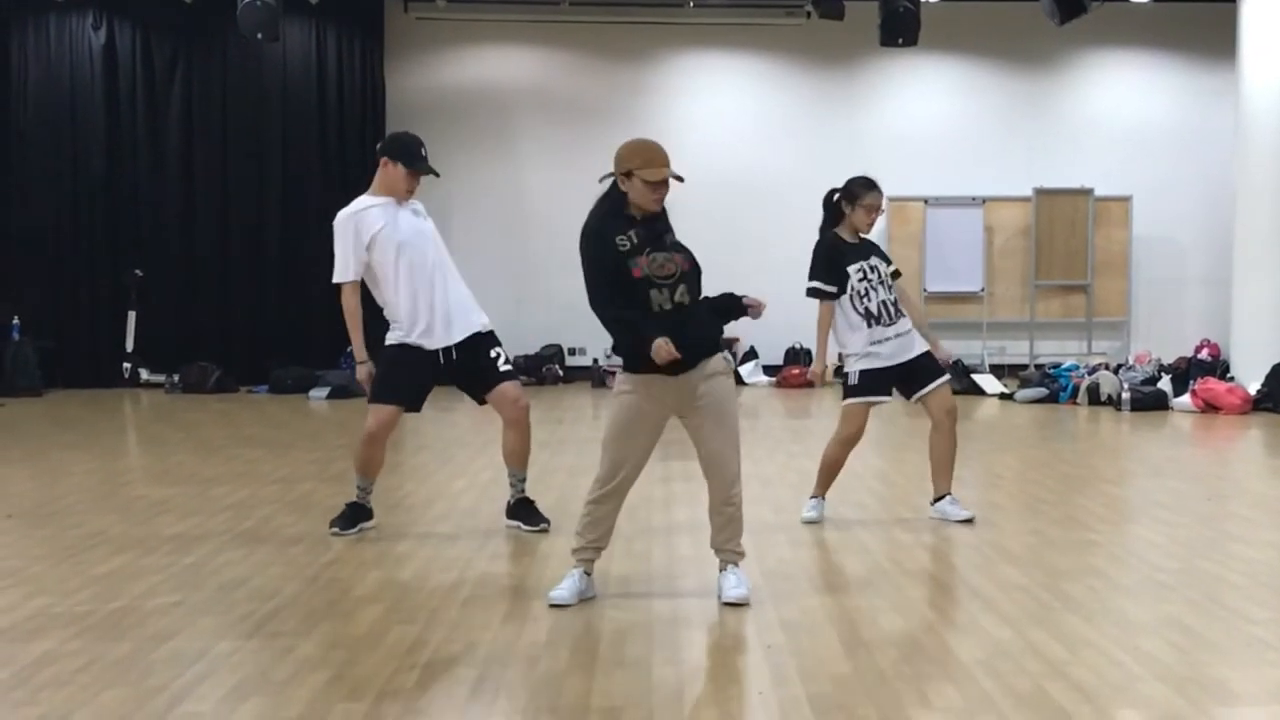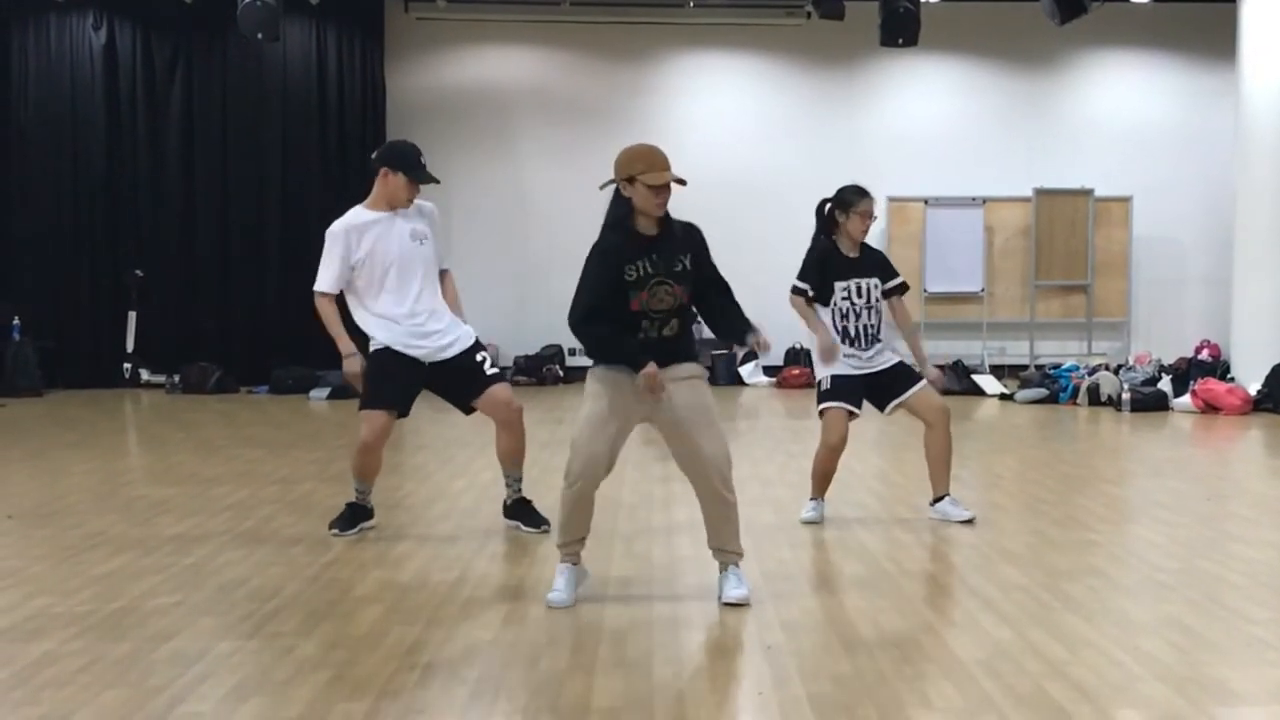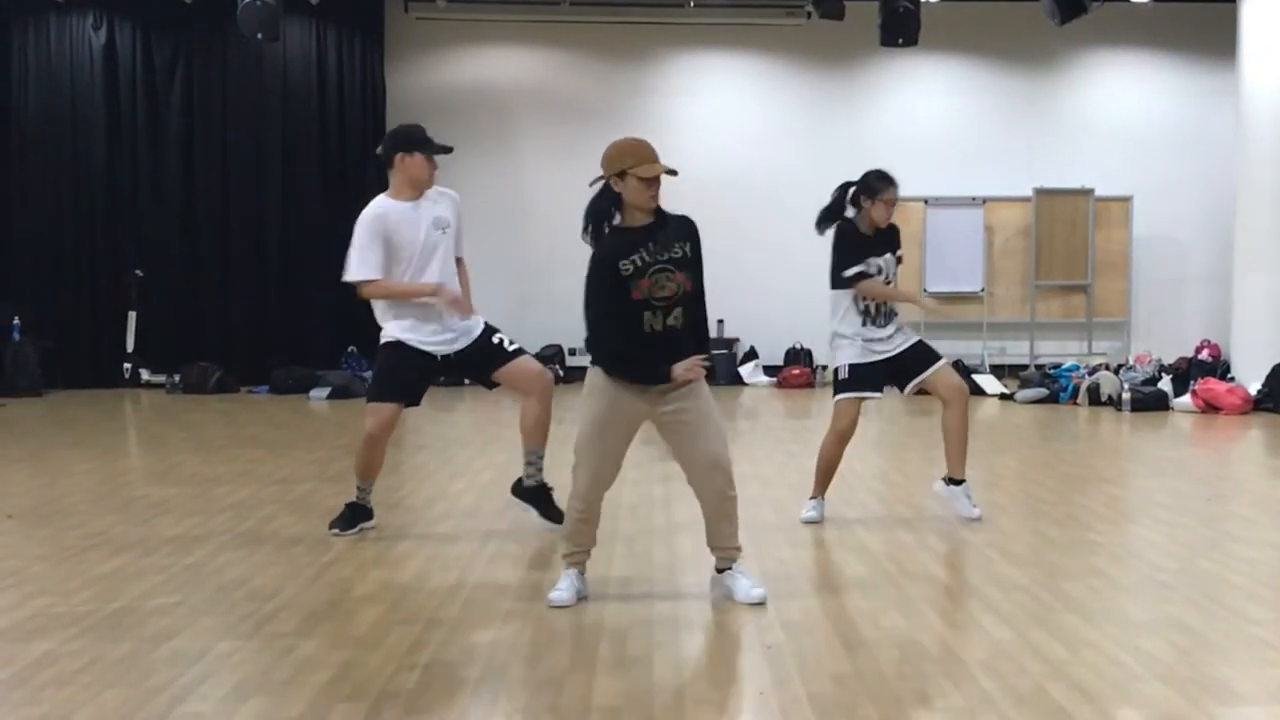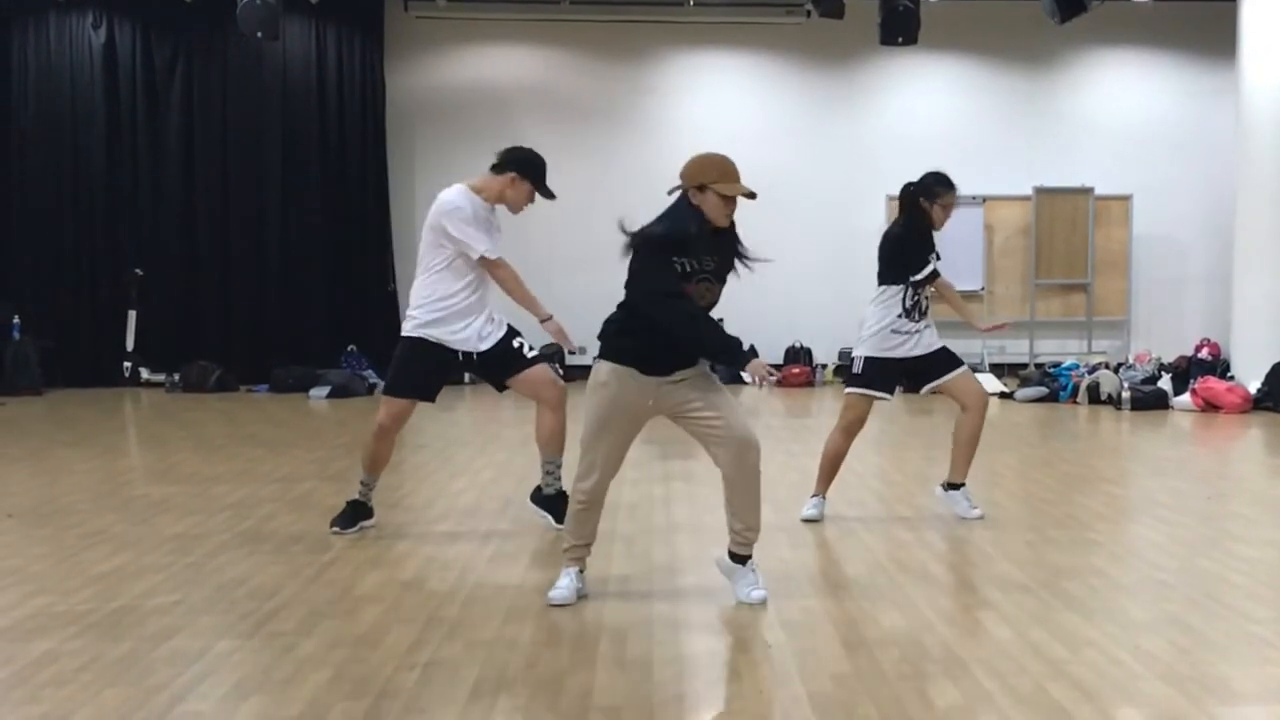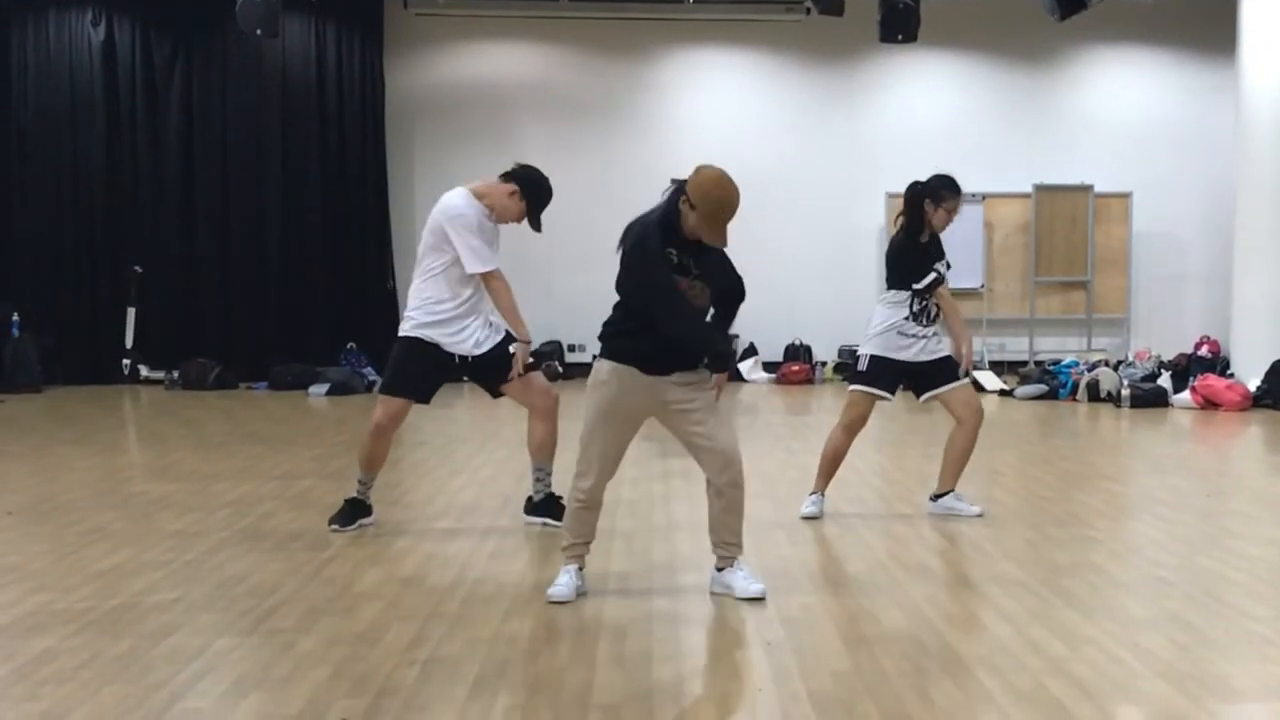
dt=0.3s
person 1, frame 1
left shoulder: (666, 232)
right shoulder: (602, 229)
right elbow: (606, 302)
left wrist: (737, 305)
right wrist: (648, 338)
left hip: (707, 368)
right hip: (643, 376)
left knee: (724, 471)
right knee: (613, 475)
left ankle: (730, 564)
right ankle: (582, 569)
person 1, frame 2
left shoulder: (687, 239)
right shoulder: (611, 249)
left elbow: (713, 299)
right elbow: (584, 320)
left wrist: (745, 332)
right wrist: (636, 361)
left hip: (679, 373)
right hip: (615, 373)
left knee: (714, 470)
right knee: (582, 469)
left ankle: (729, 565)
right ankle: (569, 565)
person 1, frame 3
left shoulder: (684, 230)
right shoulder: (609, 249)
right elbow: (603, 333)
left wrist: (695, 362)
right wrist: (663, 368)
left hip: (681, 377)
right hip: (617, 379)
left knee: (715, 470)
right knee: (589, 481)
left ankle: (726, 566)
right ankle: (573, 570)
person 1, frame 4
left shoulder: (722, 240)
right shoulder: (656, 242)
right elbow: (678, 315)
right wrist: (740, 357)
left hip: (687, 373)
right hip: (625, 372)
left knee: (743, 445)
right knee: (593, 474)
left ankle: (740, 556)
right ankle: (573, 568)
person 1, frame 5
left shoulder: (710, 248)
right shoulder: (646, 236)
left elbow: (731, 295)
right elbow: (668, 308)
left wrist: (718, 354)
right wrist: (718, 354)
left hip: (687, 375)
right hip: (624, 371)
left knee: (727, 462)
right knee: (592, 473)
left ankle: (727, 565)
right ankle: (572, 566)
person 2, frame 1
left shoulder: (416, 209)
right shoulder: (353, 218)
right elbow: (349, 288)
right wrist: (361, 356)
left hip: (468, 328)
right hip: (409, 341)
left knee: (516, 406)
right knee: (376, 428)
left ankle: (518, 502)
right ankle: (360, 506)
person 2, frame 2
left shoulder: (426, 215)
right shoulder: (346, 230)
right elbow: (324, 297)
left wrist: (458, 323)
right wrist: (348, 351)
left hip: (450, 339)
right hip: (392, 349)
left knee: (509, 409)
right knee: (371, 437)
left ankle: (515, 502)
right ankle: (360, 506)
person 2, frame 3
left shoulder: (447, 201)
right shoulder: (376, 217)
right elbow: (368, 287)
left wrist: (461, 302)
right wrist: (433, 291)
left hip: (463, 330)
right hip: (406, 338)
left knee: (538, 382)
right knee: (375, 430)
left ankle: (533, 484)
right ankle: (360, 506)
person 2, frame 4
left shoulder: (485, 206)
right shoulder: (455, 205)
right elbow: (498, 268)
right wrist: (545, 317)
left hip: (482, 328)
right hip: (430, 332)
left knee: (553, 391)
right knee: (387, 422)
left ankle: (550, 492)
right ankle: (362, 504)
person 2, frame 5
left shoulder: (486, 210)
right shoulder: (459, 210)
right elbow: (491, 280)
right wrist: (523, 338)
left hip: (481, 333)
right hip: (427, 333)
left knee: (545, 400)
right knee: (383, 421)
left ankle: (541, 499)
right ankle: (360, 501)
person 3, frame 1
left shoulder: (872, 249)
right shoulder: (828, 247)
left elbow: (901, 297)
right elbow: (825, 304)
left wrist: (934, 342)
right wrist: (820, 357)
left hip: (906, 347)
right hip: (865, 356)
left knee: (946, 412)
right knee: (849, 432)
left ankle: (942, 499)
right ankle: (817, 498)
person 3, frame 2
left shoulder: (876, 260)
right shoulder: (821, 254)
left elbow: (900, 311)
right elbow: (797, 299)
left wrist: (923, 361)
right wrist: (822, 334)
left hip: (880, 359)
right hip: (839, 365)
left knee: (939, 412)
right knee: (834, 440)
left ankle: (941, 500)
right ankle: (815, 500)
person 3, frame 3
left shoulder: (889, 233)
right shoulder: (847, 237)
right elbow: (865, 288)
right wrist: (916, 299)
left hip: (898, 340)
right hip: (856, 346)
left knee: (957, 392)
right knee: (843, 427)
left ankle: (955, 484)
right ankle: (816, 499)
person 3, frame 4
left shoulder: (921, 235)
right shoulder: (901, 238)
right elbow: (938, 285)
right wrist: (975, 321)
left hip: (922, 342)
right hip: (881, 344)
left knee: (976, 399)
right knee: (850, 421)
left ankle: (954, 486)
right ankle: (818, 496)
person 3, frame 5
left shoulder: (932, 240)
right shoulder: (905, 245)
right elbow: (940, 295)
left wrist: (955, 337)
right wrist: (965, 338)
left hip: (928, 349)
right hip: (886, 345)
left knee: (972, 412)
right knee: (852, 420)
left ankle: (943, 495)
right ankle: (817, 494)
